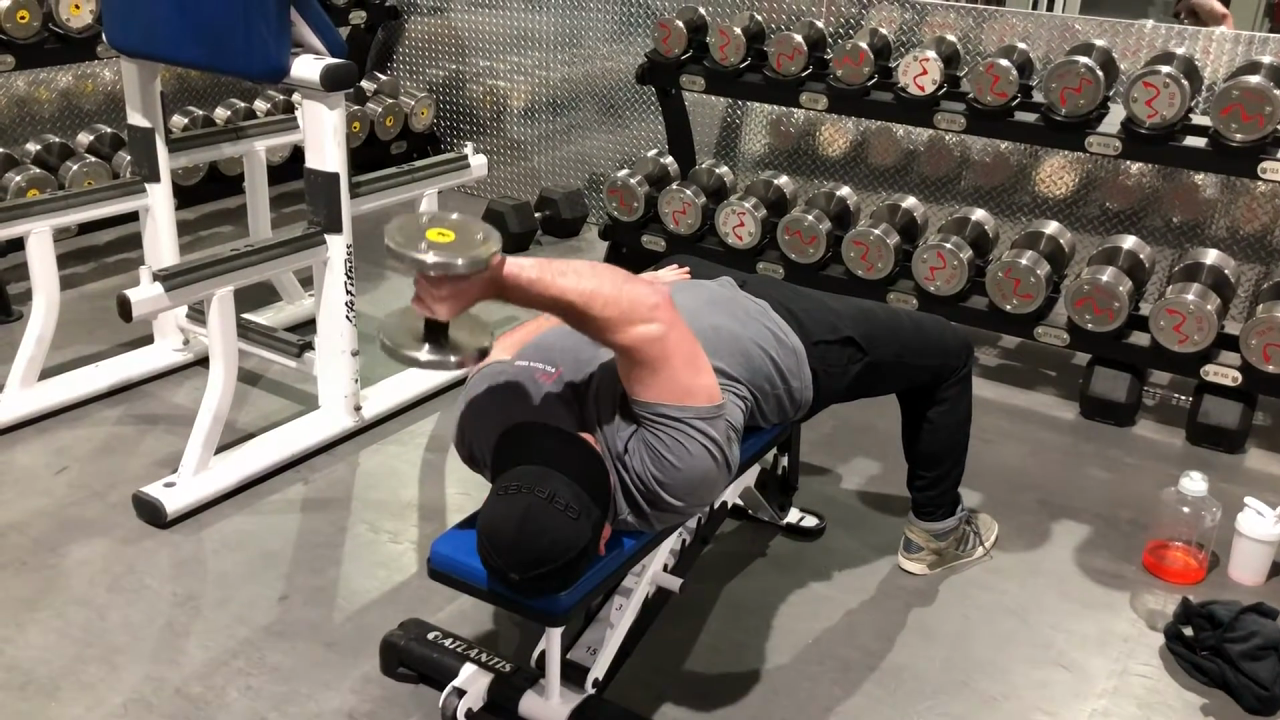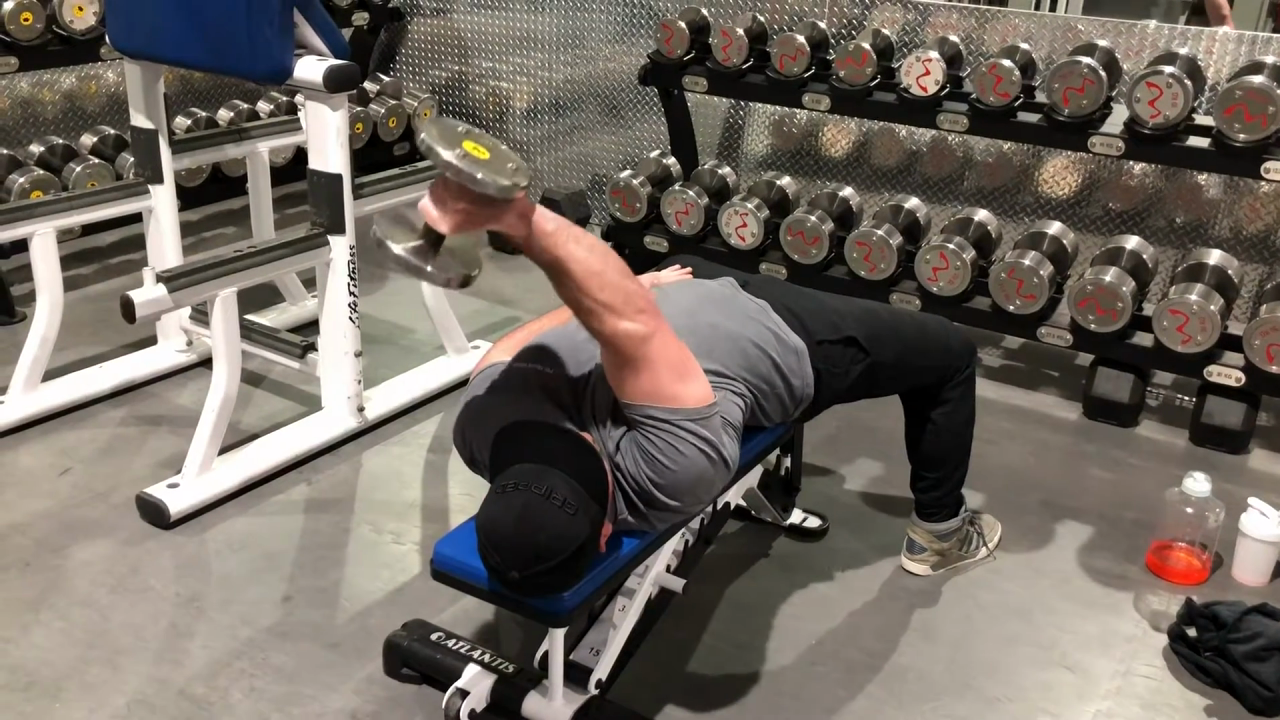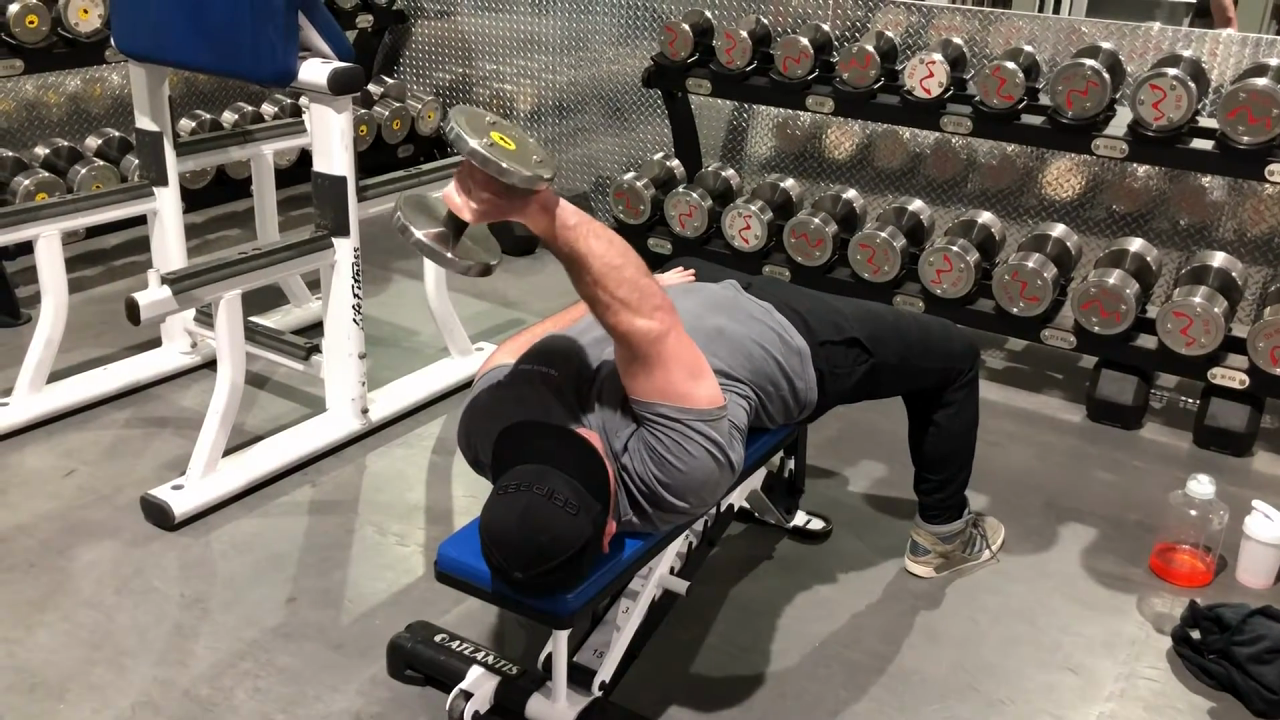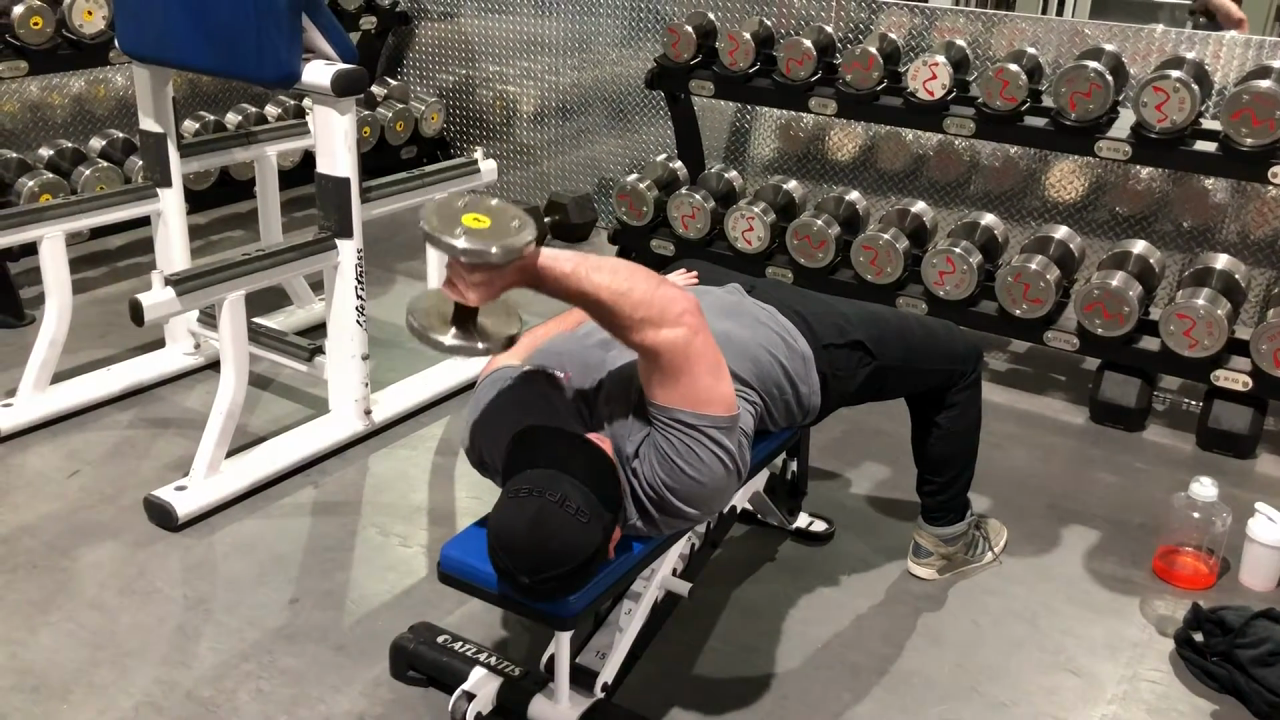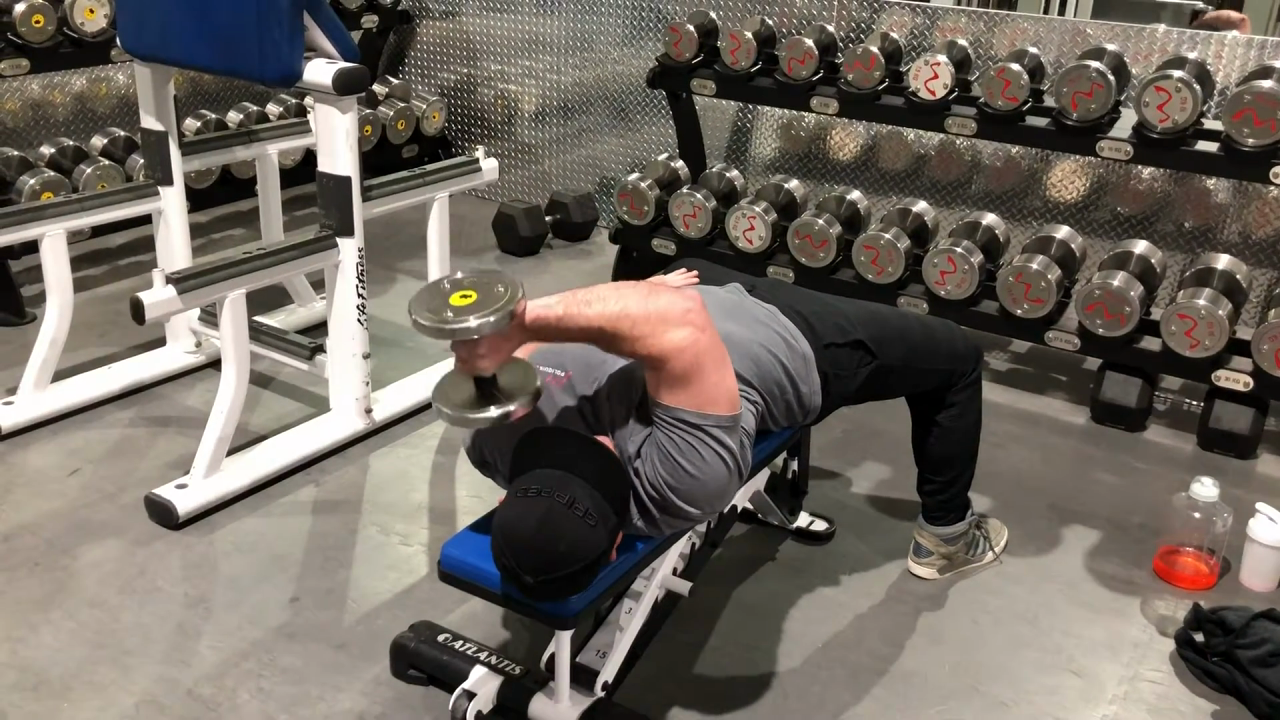
dt=0.5s
person 1, frame 1
left shoulder: (481, 426)
right shoulder: (674, 475)
left elbow: (503, 344)
right elbow: (646, 317)
right wrist: (481, 281)
right knee: (946, 352)
right ankle: (935, 531)
person 1, frame 2
left shoulder: (477, 424)
right shoulder: (669, 472)
left elbow: (503, 350)
right elbow: (630, 323)
left wrist: (627, 287)
right wrist: (509, 214)
right knee: (949, 353)
right ankle: (938, 533)
person 1, frame 3
left shoulder: (483, 425)
right shoulder: (676, 472)
left elbow: (508, 353)
right elbow: (645, 321)
left wrist: (602, 296)
right wrist: (531, 207)
right knee: (953, 356)
right ankle: (942, 534)
person 1, frame 4
left shoulder: (488, 428)
right shoulder: (679, 482)
left elbow: (510, 353)
right elbow: (672, 323)
left wrist: (605, 302)
right wrist: (521, 267)
right knee: (957, 357)
right ankle: (945, 537)
person 1, frame 5
left shoulder: (491, 435)
right shoulder: (680, 484)
left elbow: (511, 353)
right elbow: (680, 323)
left wrist: (642, 289)
right wrist: (519, 319)
right knee: (957, 356)
right ankle: (944, 537)
